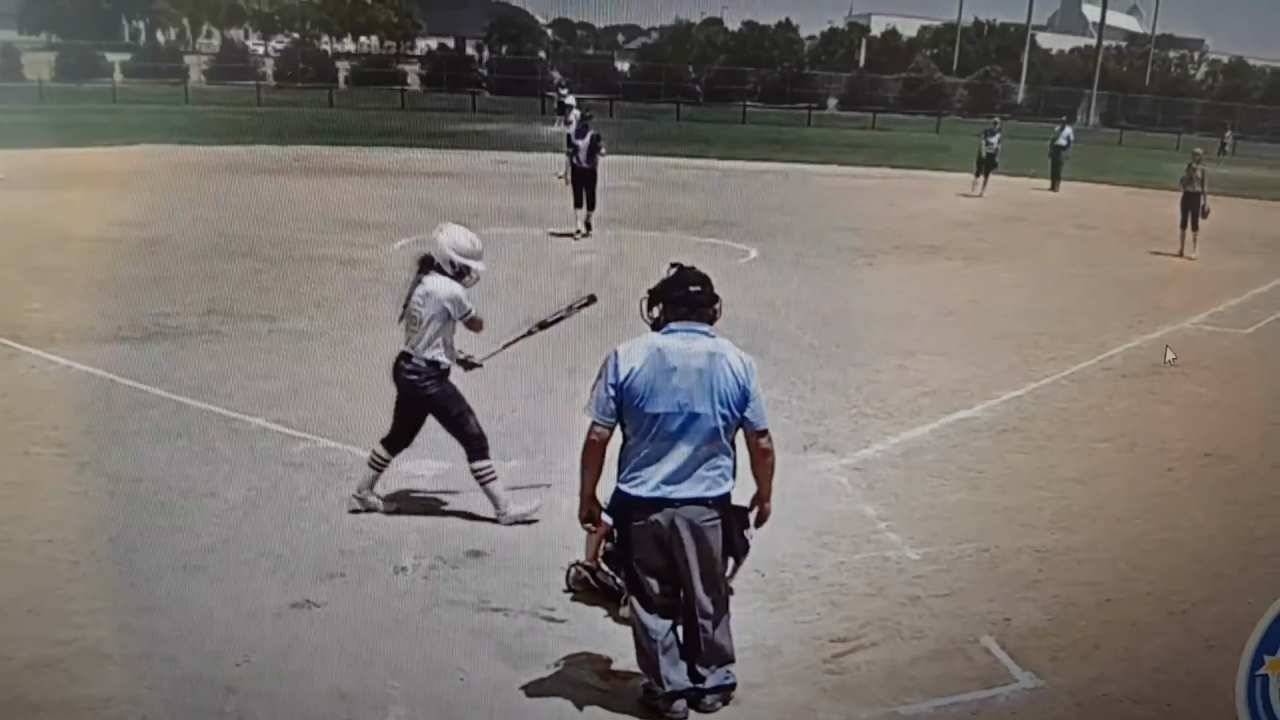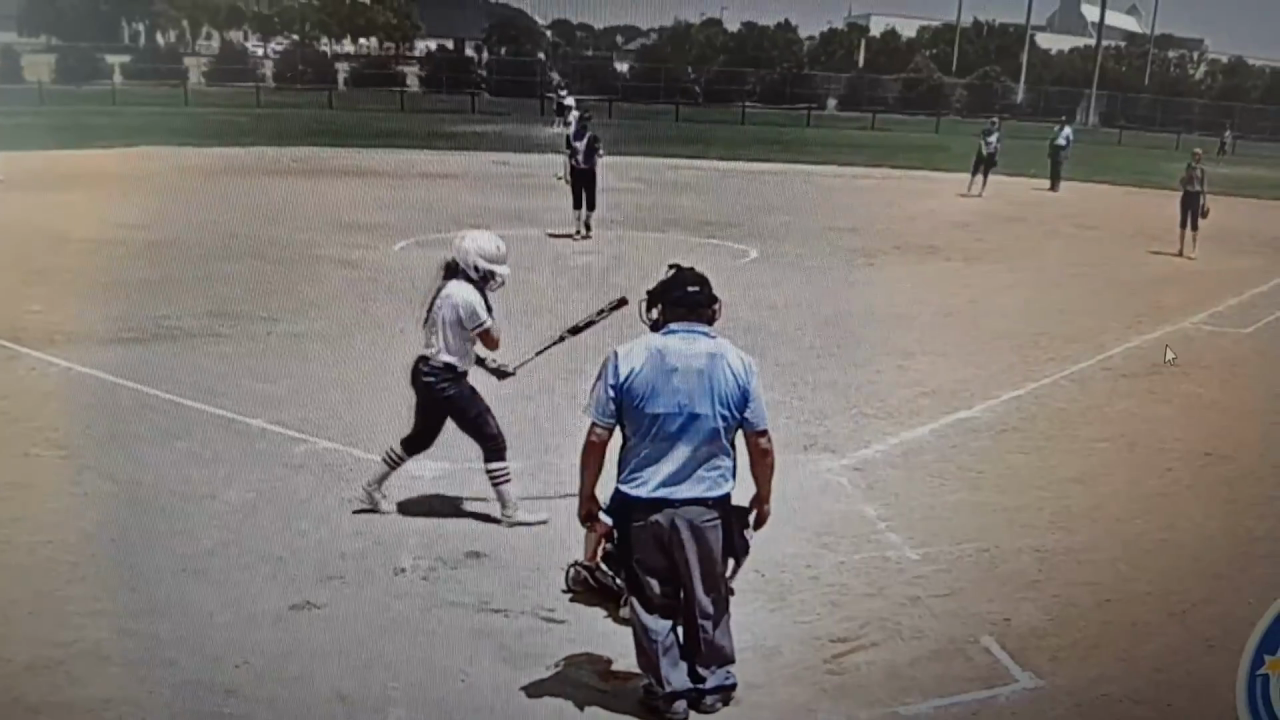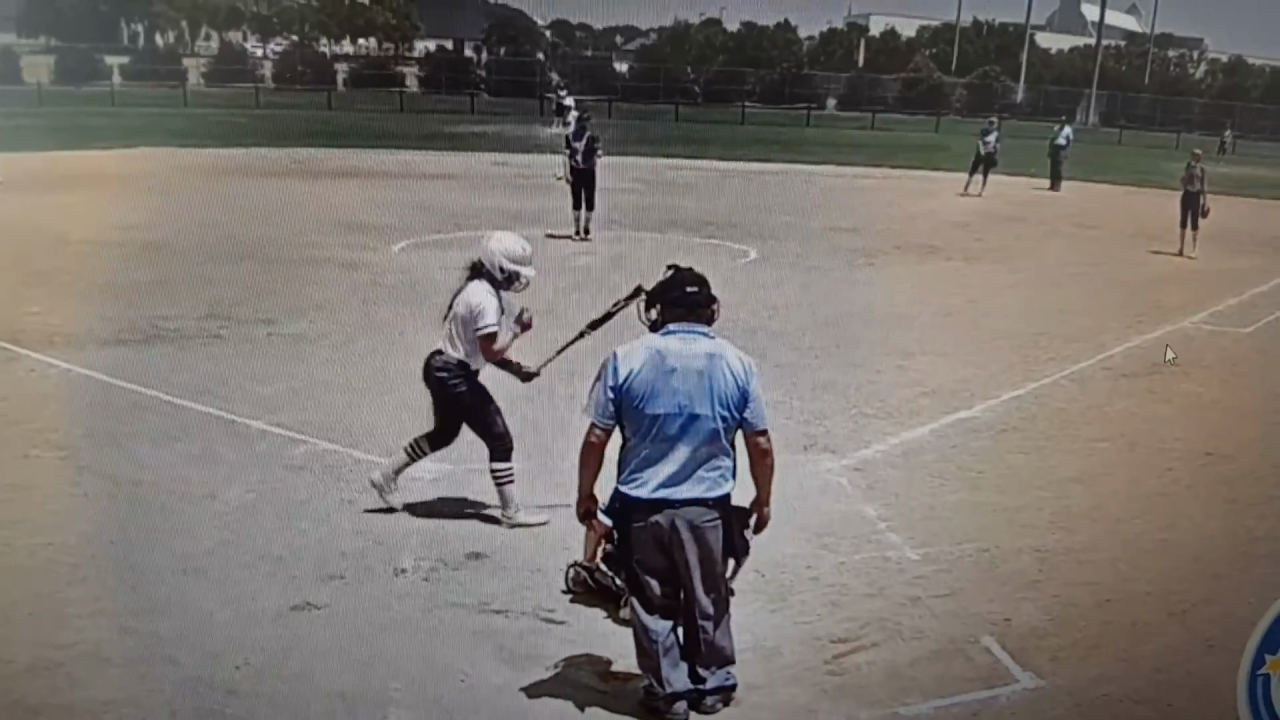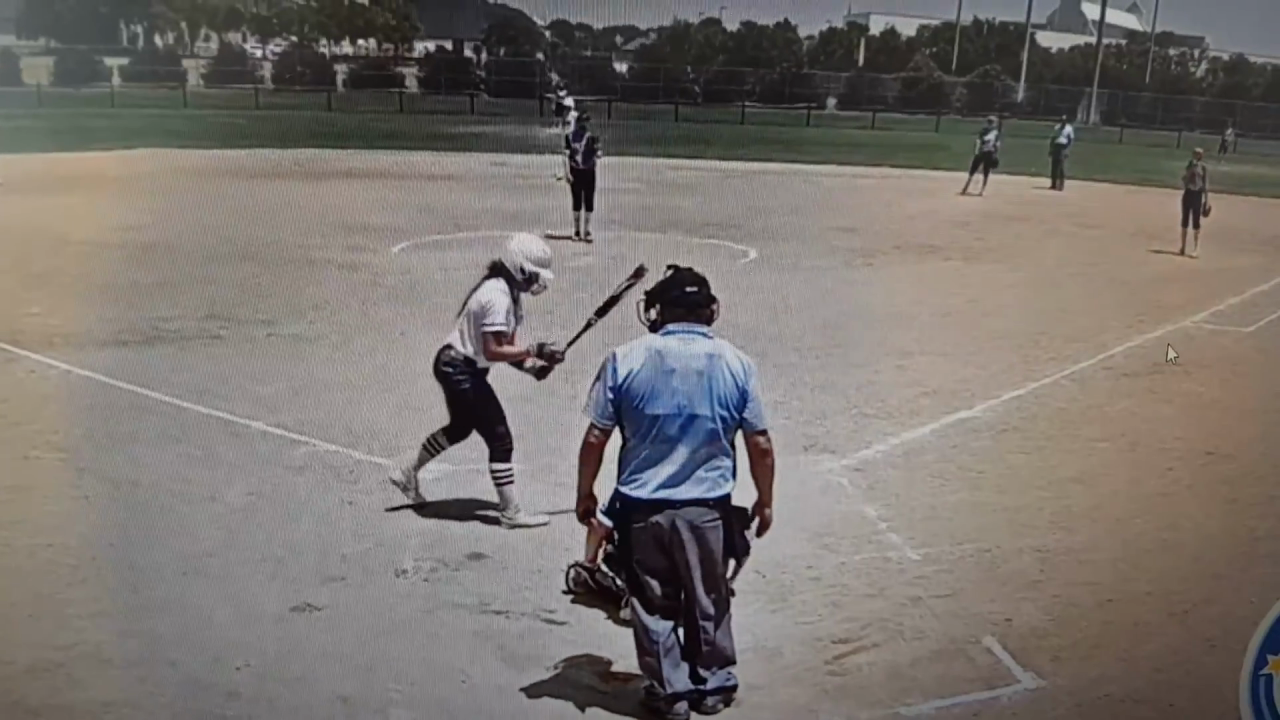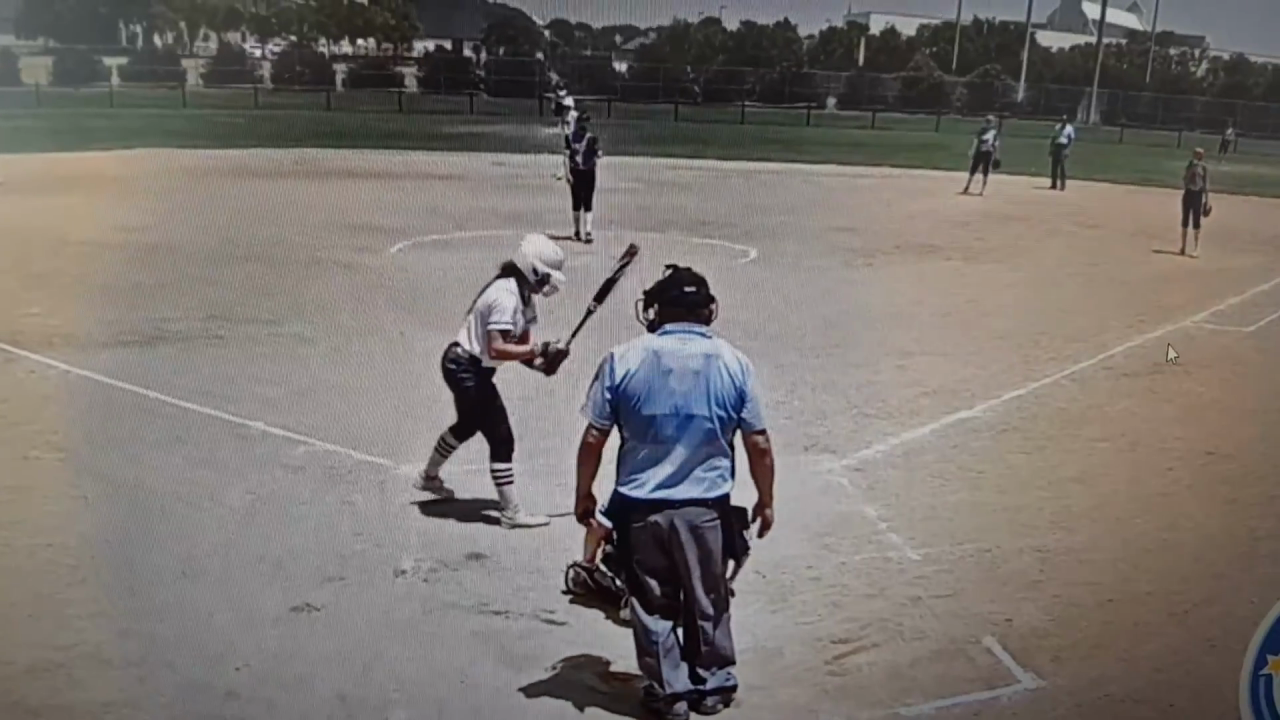
dt=0.1s
person 1, frame 1
left shoulder: (627, 357)
right shoulder: (737, 362)
left elbow: (598, 437)
right elbow: (761, 444)
left wrist: (588, 497)
right wrist: (764, 494)
left hip: (641, 505)
right hip: (707, 506)
left knee: (653, 603)
right knee: (707, 601)
right ankle: (711, 683)
person 1, frame 2
left shoulder: (627, 358)
right shoulder: (737, 363)
left elbow: (597, 437)
right elbow: (760, 444)
left wrist: (587, 495)
right wrist: (763, 496)
left hip: (641, 506)
right hip: (706, 506)
left knee: (653, 604)
right knee: (708, 601)
person 1, frame 3
left shoulder: (626, 359)
right shoulder: (736, 363)
left elbow: (596, 437)
right elbow: (760, 445)
left wrist: (585, 494)
right wrist: (763, 498)
left hip: (641, 506)
right hip: (707, 506)
left knee: (653, 604)
right knee: (708, 601)
person 1, frame 4
left shoulder: (625, 359)
right shoulder: (736, 363)
left elbow: (595, 438)
right elbow: (760, 445)
left wrist: (585, 494)
right wrist: (765, 499)
left hip: (642, 507)
right hip: (707, 507)
left knee: (654, 605)
right knee: (709, 602)
person 1, frame 5
left shoulder: (623, 359)
right shoulder: (734, 363)
left elbow: (593, 438)
right elbow: (758, 445)
left wrist: (584, 494)
right wrist: (766, 500)
left hip: (640, 507)
right hip: (706, 507)
left knee: (653, 605)
right knee: (708, 602)
person 2, frame 1
left shoulder: (420, 283)
right shoulder: (448, 290)
right elbow: (477, 326)
left wrist: (455, 355)
left hip: (407, 370)
right hip: (428, 378)
left knee: (400, 435)
right knee: (475, 440)
left ankle: (363, 494)
right ankle: (504, 508)
person 2, frame 2
left shoulder: (451, 288)
right shoulder: (468, 297)
right elbow: (492, 340)
left wrist: (487, 364)
left hip: (427, 374)
right hip: (445, 380)
left knee: (421, 437)
right knee: (493, 440)
left ankle: (372, 489)
right ankle: (511, 511)
person 2, frame 3
left shoulder: (485, 290)
right shoulder: (485, 298)
left elbow: (483, 347)
right elbow: (494, 351)
left wrist: (514, 367)
right wrist: (516, 329)
left hip: (440, 370)
right hip: (456, 377)
left knee: (444, 433)
right knee: (500, 440)
left ankle: (387, 477)
right ankle: (512, 512)
person 2, frame 4
left shoulder: (510, 295)
right shoulder: (498, 298)
left elbow: (507, 346)
right elbow: (495, 350)
left wrist: (531, 365)
right wrist: (535, 351)
left hip: (451, 366)
right hip: (462, 372)
left knee: (460, 428)
right knee: (500, 439)
left ankle: (408, 474)
right ankle: (512, 513)
person 2, frame 5
left shoulder: (523, 296)
right shoulder: (506, 297)
left elbow: (520, 344)
right elbow: (498, 349)
left wrist: (540, 362)
right wrist: (540, 350)
left hip: (461, 364)
right hip: (467, 370)
left knee: (468, 425)
right knee: (501, 439)
left ankle: (429, 476)
right ankle: (512, 513)
